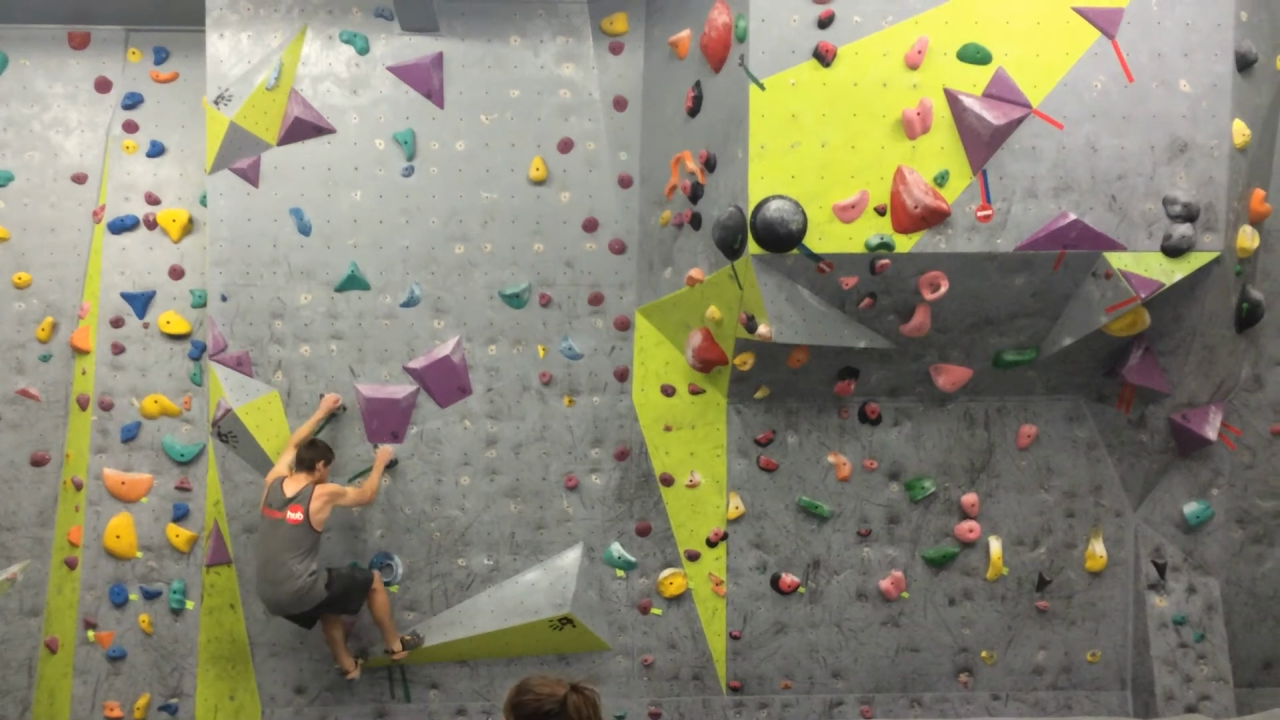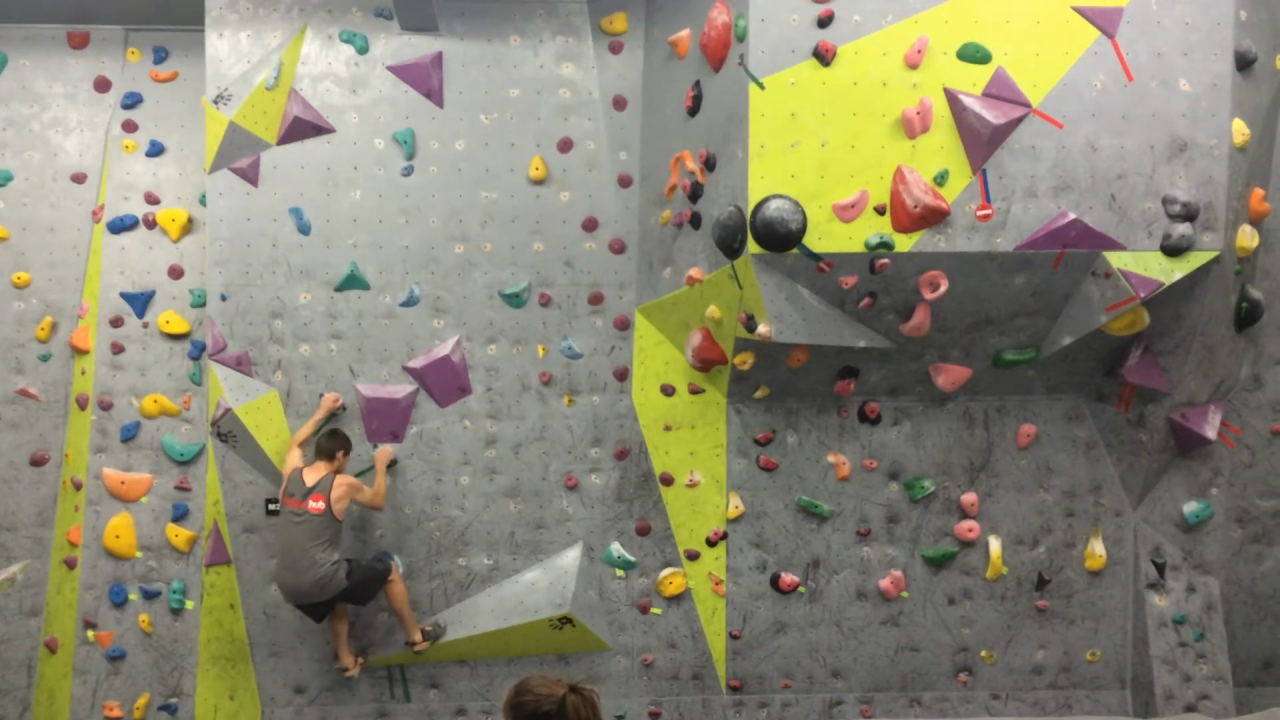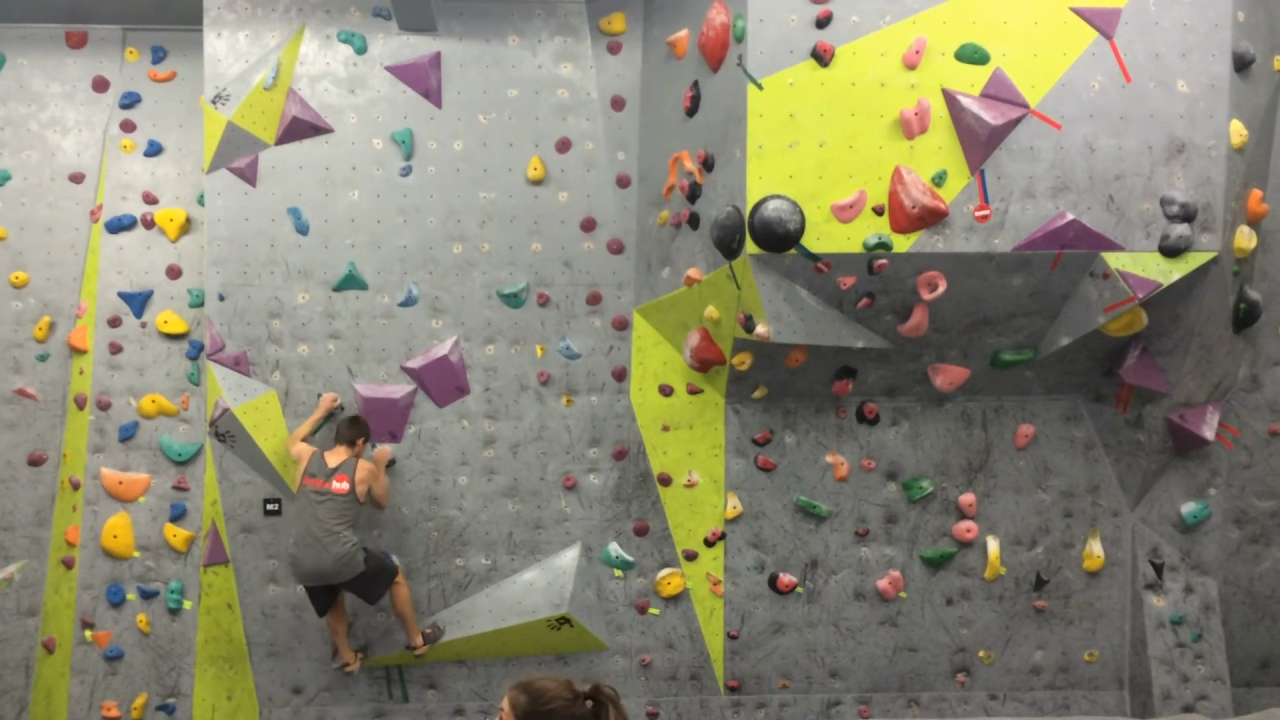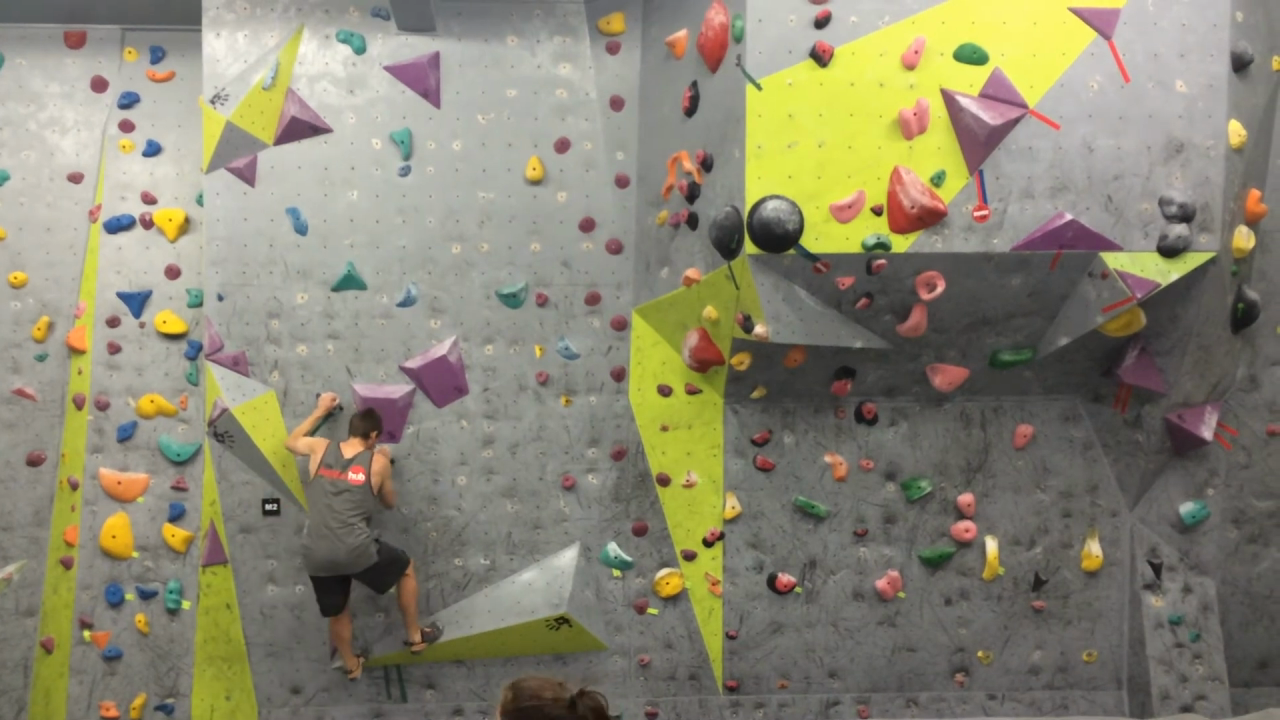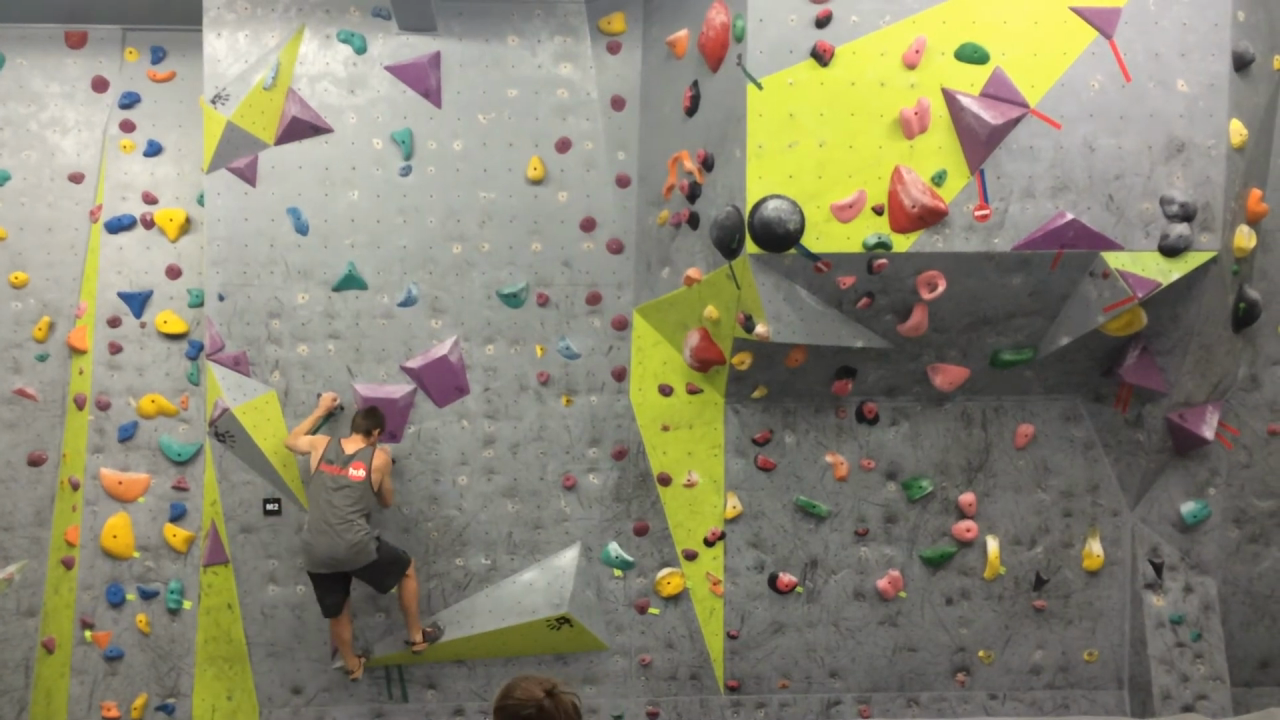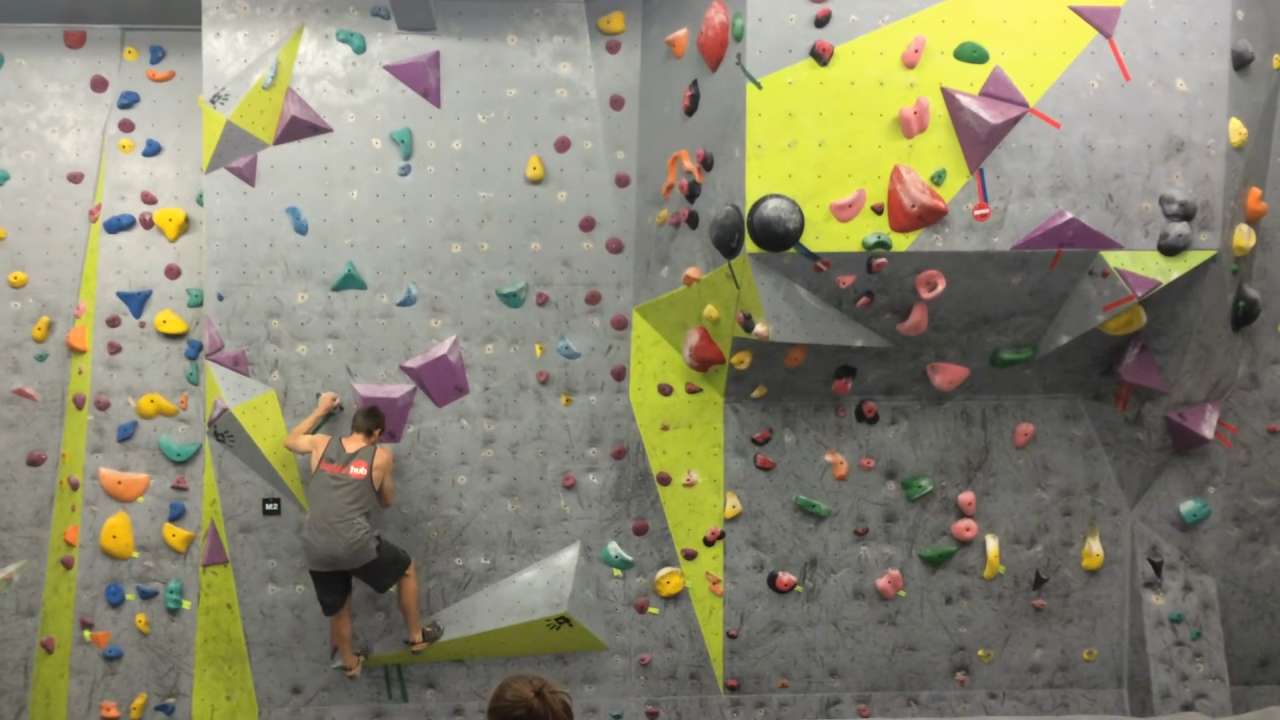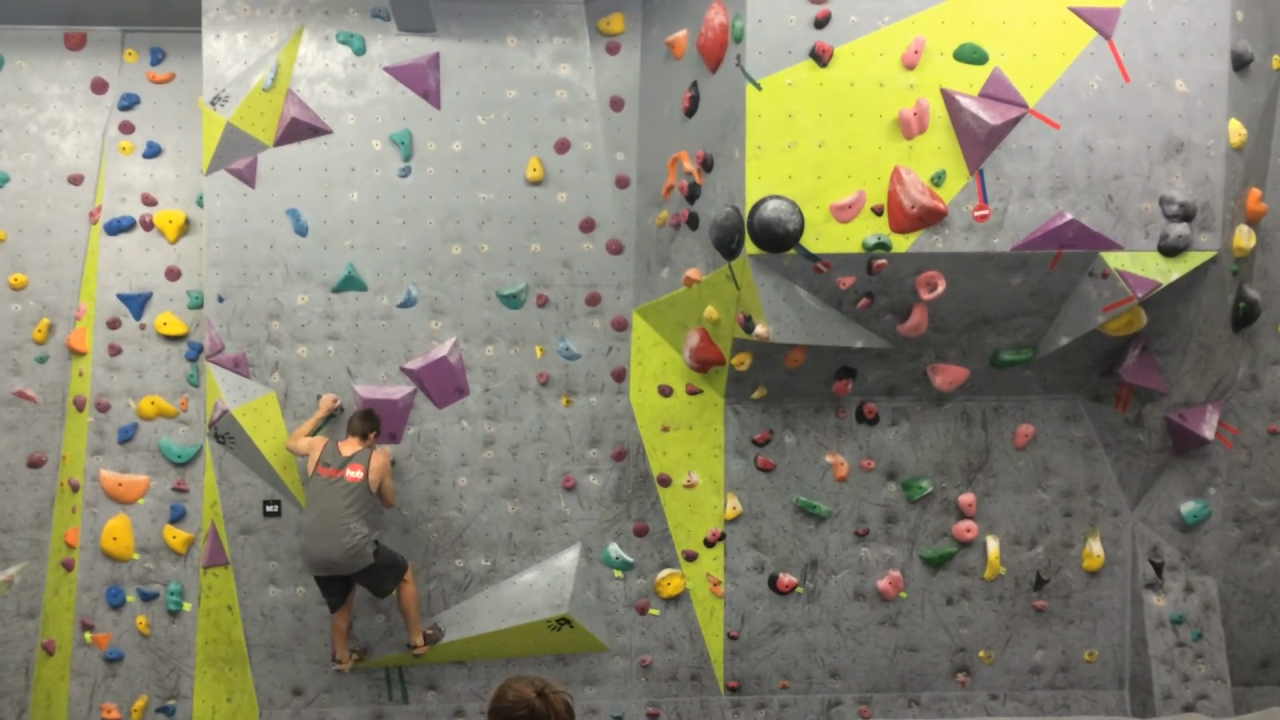
dt=0.3s
person 1, frame 1
left shoulder: (273, 482)
right shoulder: (324, 494)
left elbow: (292, 448)
right elbow: (367, 495)
left wrist: (322, 413)
right wrist: (380, 464)
left hip: (270, 596)
right hip: (301, 592)
left knee: (329, 604)
right knee: (373, 581)
left ankle: (347, 664)
right ankle: (396, 644)
person 1, frame 2
left shoulder: (290, 473)
right shoulder: (343, 485)
left elbow: (295, 443)
right elbow: (378, 501)
left wrist: (322, 412)
right wrist: (381, 465)
left hip: (287, 585)
right hip: (321, 581)
left knee: (337, 599)
right knee: (390, 572)
left ankle: (347, 661)
right ankle: (416, 636)
person 1, frame 3
left shoulder: (308, 457)
right shoulder: (365, 469)
left elbow: (292, 442)
right elbow: (381, 503)
left wrist: (321, 412)
right wrist: (381, 466)
left hip: (302, 565)
right hip: (341, 561)
left knee: (333, 605)
right knee: (396, 578)
left ankle: (348, 659)
right ankle: (416, 639)
person 1, frame 4
left shoulder: (320, 449)
right shoulder: (378, 462)
left elbow: (291, 441)
right elbow: (389, 502)
left wrist: (321, 411)
left hip: (315, 555)
right hip: (355, 550)
left knee: (337, 610)
right knee: (406, 569)
left ankle: (351, 665)
right ankle: (415, 636)
person 1, frame 5
left shoulder: (321, 445)
right shoulder: (379, 458)
left elbow: (291, 440)
right elbow: (386, 501)
left wrist: (321, 411)
left hip: (316, 552)
right hip: (355, 547)
left knee: (337, 612)
right knee: (407, 570)
left ankle: (352, 665)
right ankle: (416, 636)
person 1, frame 6
left shoulder: (322, 444)
right shoulder: (381, 456)
left elbow: (290, 440)
right elbow: (387, 501)
left wrist: (320, 411)
left hip: (316, 550)
right hip: (355, 545)
left knee: (338, 609)
right knee: (406, 570)
left ankle: (350, 663)
right ankle: (416, 635)
person 1, frame 7
left shoulder: (319, 448)
right shoulder: (377, 459)
left elbow: (292, 441)
right elbow: (389, 501)
left wrist: (321, 413)
left hip: (313, 553)
right hip: (351, 550)
left knee: (341, 601)
right knee: (403, 574)
left ankle: (342, 656)
right ankle: (417, 639)
